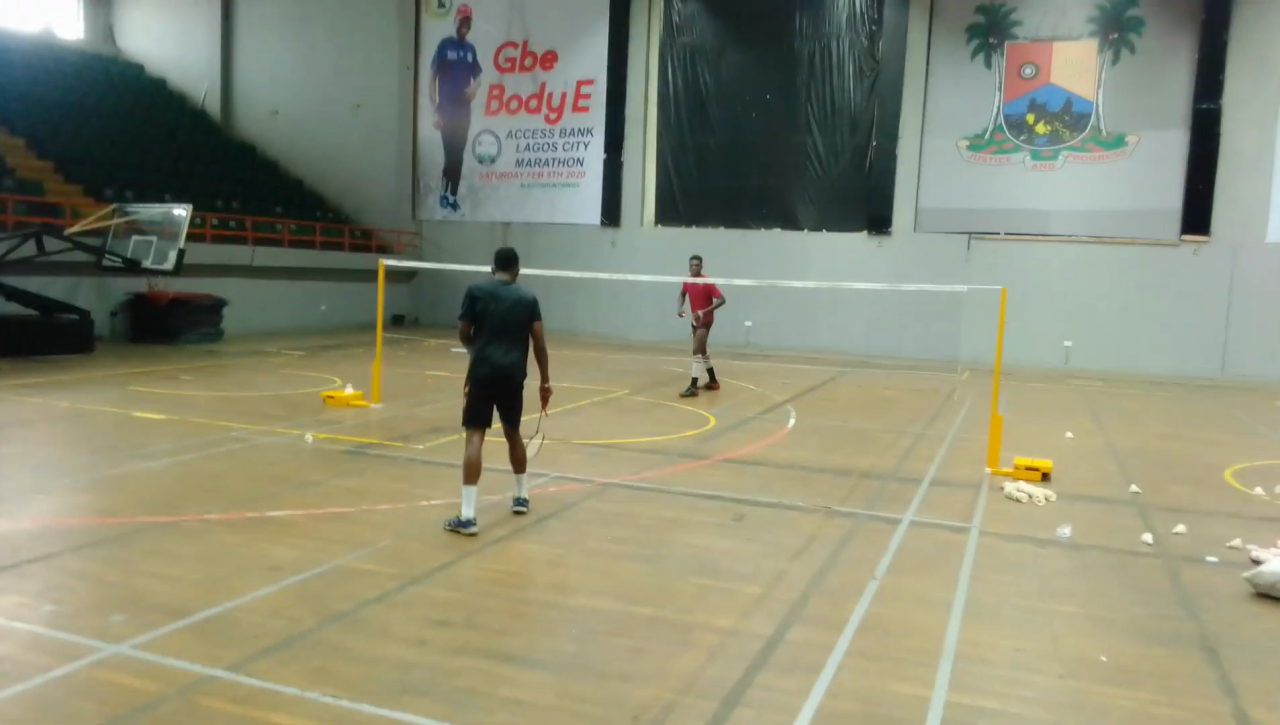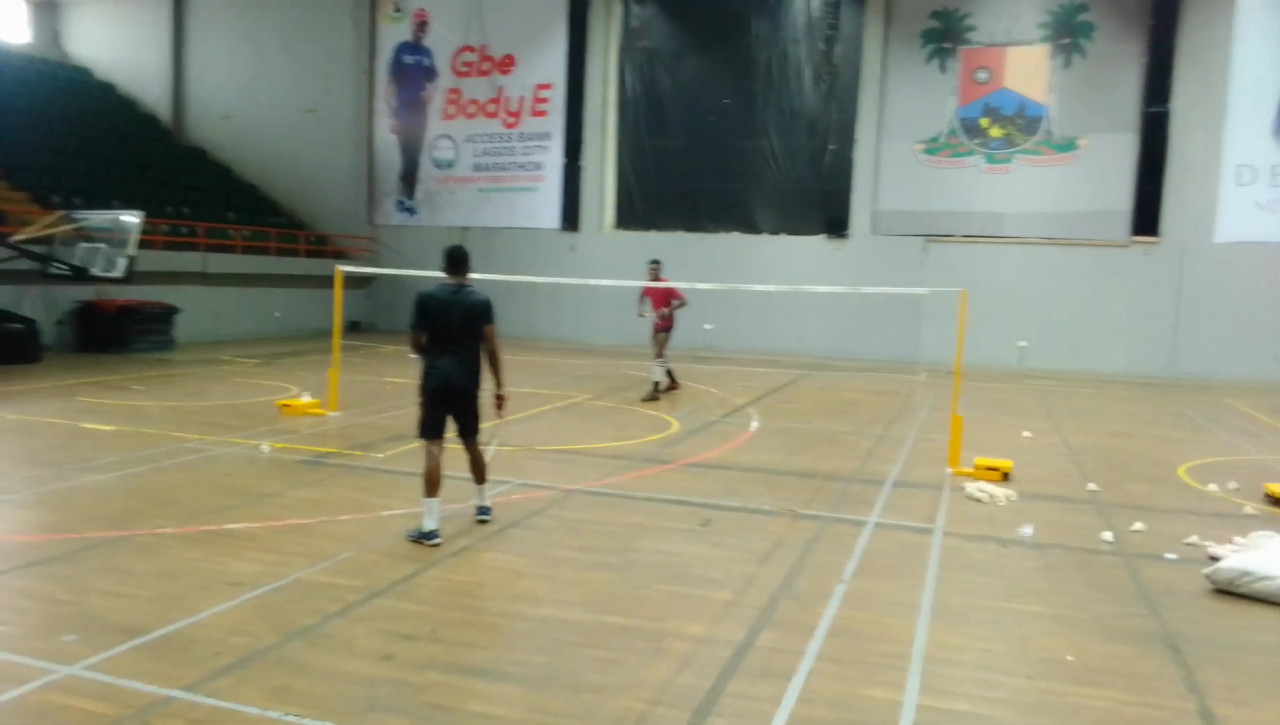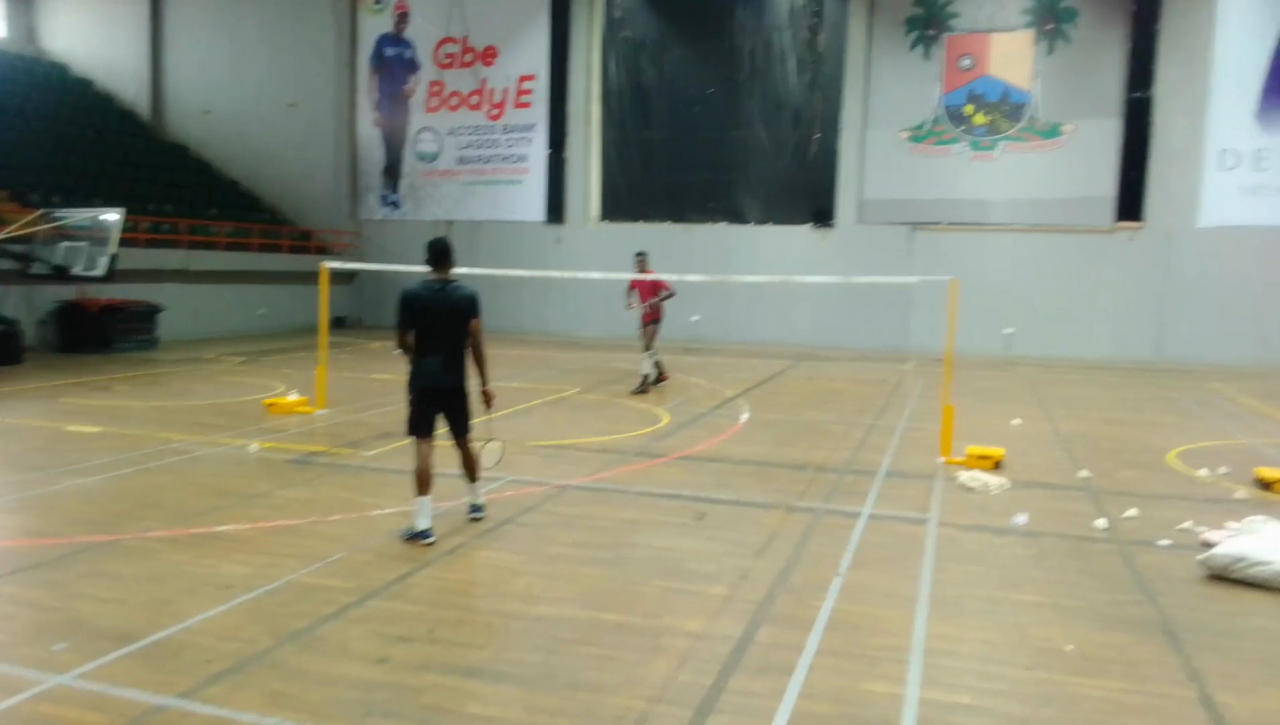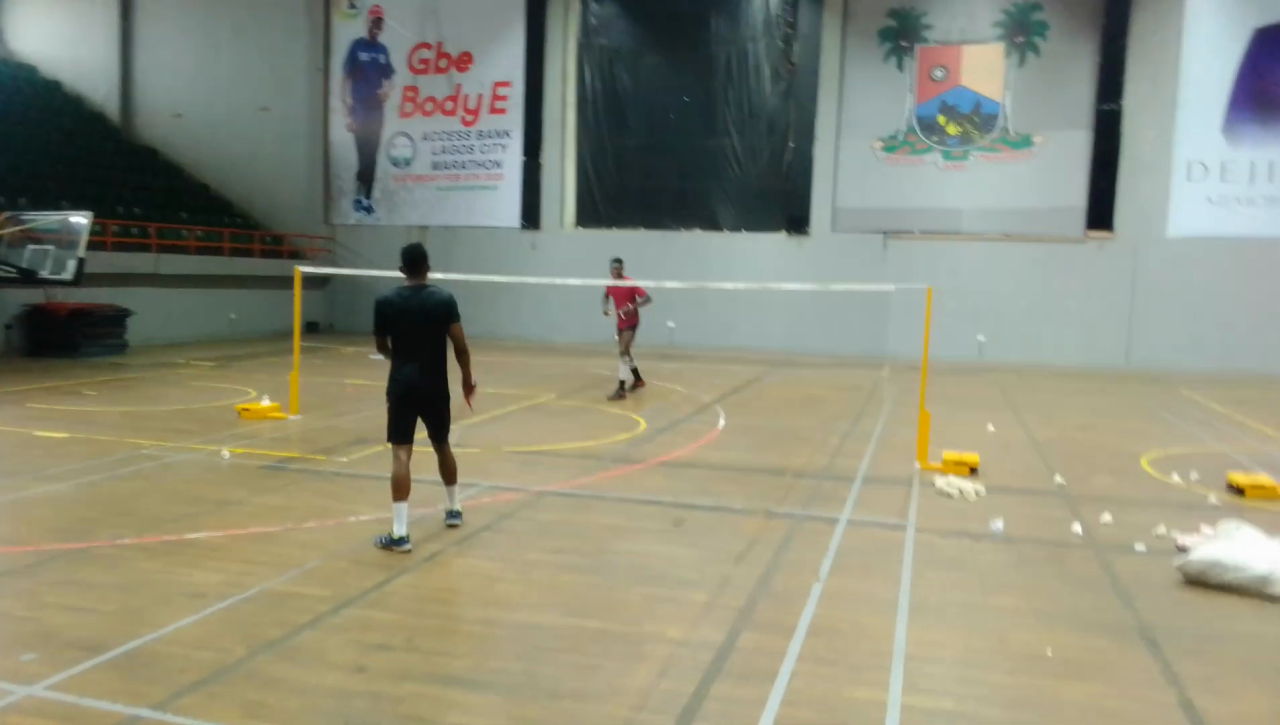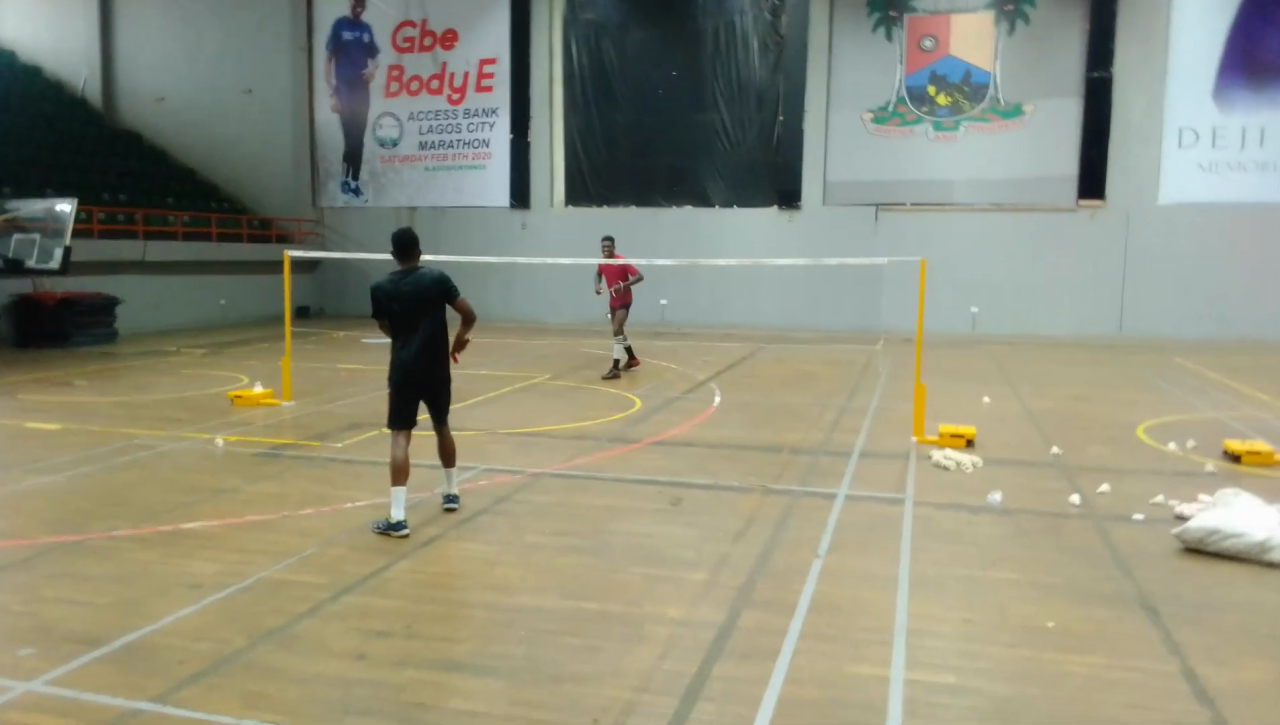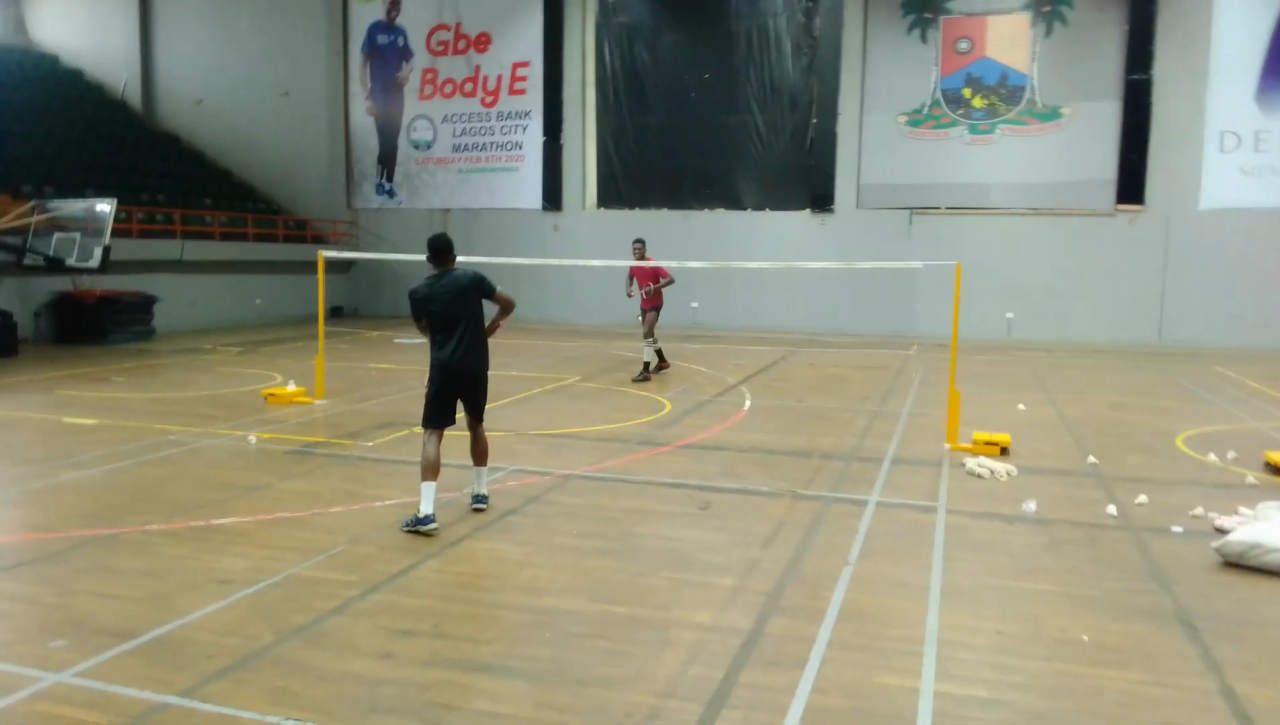
dt=0.2s
person 1, frame 1
left shoulder: (476, 291)
right shoulder: (528, 298)
left elbow: (464, 334)
right elbow: (539, 343)
right wrist: (545, 381)
left hip: (483, 371)
right hip: (512, 374)
left knee: (475, 437)
right knee: (513, 434)
left ankle: (468, 515)
right ankle: (521, 496)
person 1, frame 2
left shoulder: (426, 297)
right shoulder: (481, 301)
left elbow: (416, 343)
right elbow: (490, 347)
right wrist: (499, 387)
left hip: (435, 382)
right hip: (466, 385)
left knee: (433, 448)
right knee: (472, 444)
left ankle: (430, 526)
right ankle: (484, 505)
person 1, frame 3
left shoulder: (411, 294)
right shoulder: (467, 296)
left elbow: (402, 342)
right elbow: (475, 343)
right wrist: (484, 384)
left hip: (423, 381)
right hip: (454, 382)
left knee: (423, 446)
right knee: (463, 442)
left ankle: (423, 525)
right ankle: (476, 502)
person 1, frame 4
left shoulder: (385, 302)
right shoulder: (443, 299)
left elbow: (381, 347)
right elbow: (461, 345)
right wrist: (467, 376)
left hip: (402, 387)
right hip: (435, 388)
left knee: (401, 453)
right knee: (442, 446)
left ankle: (400, 532)
right ankle: (453, 509)
person 1, frame 5
left shoulder: (380, 289)
right shoulder: (436, 278)
right elbow: (469, 315)
right wrist: (461, 336)
left hip: (403, 370)
right hip: (436, 369)
left knee: (401, 437)
right knee: (442, 428)
left ankle: (398, 517)
right ankle: (451, 492)
person 1, frame 6
left shoulder: (418, 293)
right shoulder: (471, 279)
right elbow: (508, 304)
right wrist: (491, 326)
left hip: (443, 370)
right hip: (474, 368)
left knee: (432, 435)
right knee: (476, 426)
left ankle: (426, 512)
right ankle: (480, 493)
person 2, frame 1
left shoulder: (471, 49)
right shoulder: (445, 45)
left elbow: (477, 76)
right elbow: (433, 77)
left wrist: (474, 88)
right wrist: (435, 109)
left hip: (464, 108)
right hip: (447, 108)
left knee: (459, 154)
right knee: (451, 153)
left ankle: (452, 197)
right ankle: (445, 196)
person 2, frame 2
left shoulder: (427, 53)
right shoulder: (401, 49)
left elbow: (433, 80)
right elbow: (390, 81)
left wrist: (431, 92)
right wrist: (392, 114)
left hip: (421, 112)
right hip: (404, 112)
left knee: (415, 159)
right knee: (408, 158)
left ankle: (409, 201)
right ankle: (402, 200)
person 2, frame 3
left shoulder: (408, 45)
right shoulder: (382, 41)
left elbow: (415, 73)
right elbow: (372, 74)
left wrist: (413, 84)
right wrist: (374, 107)
left hip: (403, 105)
right hip: (386, 105)
left knee: (398, 152)
right knee: (391, 152)
left ankle: (392, 195)
right ankle: (386, 195)
person 2, frame 4
left shoulder: (383, 49)
right shoulder: (356, 46)
left elbow: (389, 77)
right elbow: (345, 79)
left wrist: (388, 89)
right wrist: (348, 113)
left hip: (377, 109)
right hip: (360, 110)
left knee: (372, 157)
right knee: (364, 156)
left ankle: (366, 200)
right ankle: (359, 200)
person 2, frame 5
left shoulder: (367, 29)
right shoulder: (339, 25)
left elbow: (375, 57)
right elbow: (329, 60)
left wrist: (372, 69)
right wrist: (332, 92)
left hip: (362, 90)
right hip: (345, 90)
left knee: (358, 139)
right knee: (351, 138)
left ankle: (354, 183)
right ankle: (346, 183)
person 2, frame 6
left shoulder: (401, 32)
right shoulder: (374, 29)
left elbow: (409, 61)
right elbow: (364, 63)
left wrist: (407, 72)
right wrist: (367, 96)
left hip: (397, 92)
right hip: (379, 93)
left knee: (393, 141)
right knee: (385, 141)
left ankle: (388, 185)
right ankle: (380, 185)
